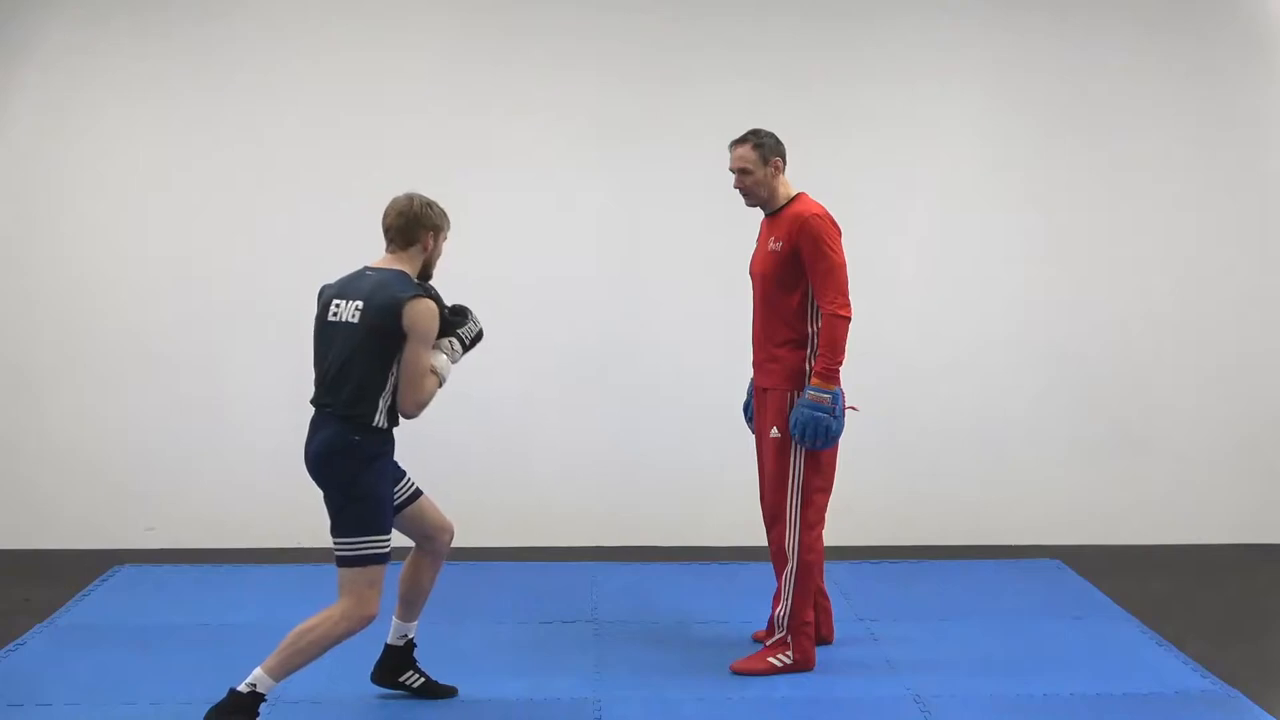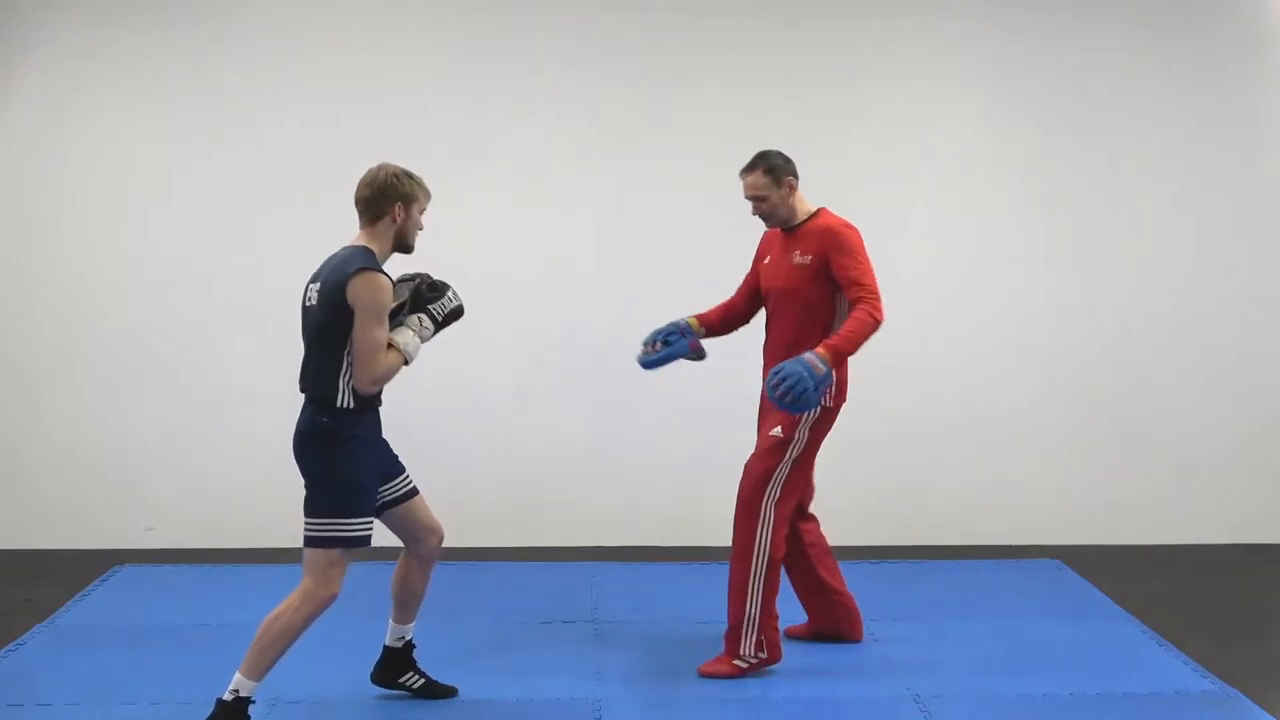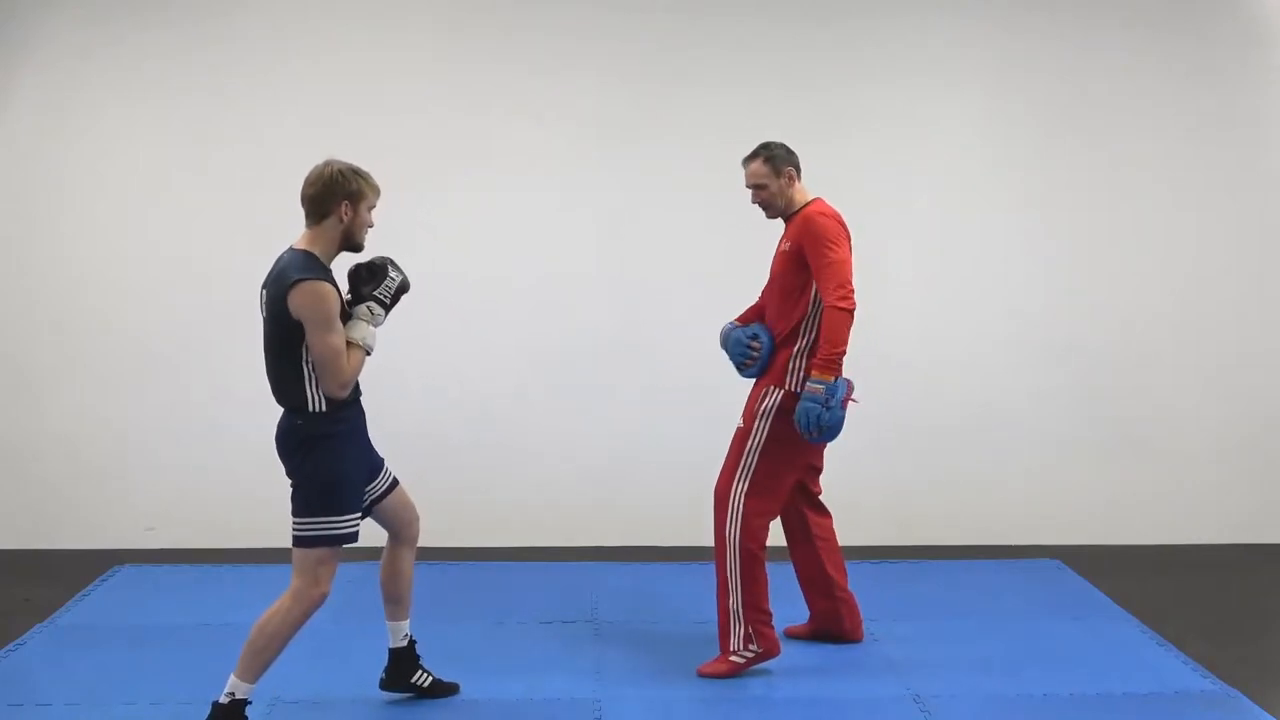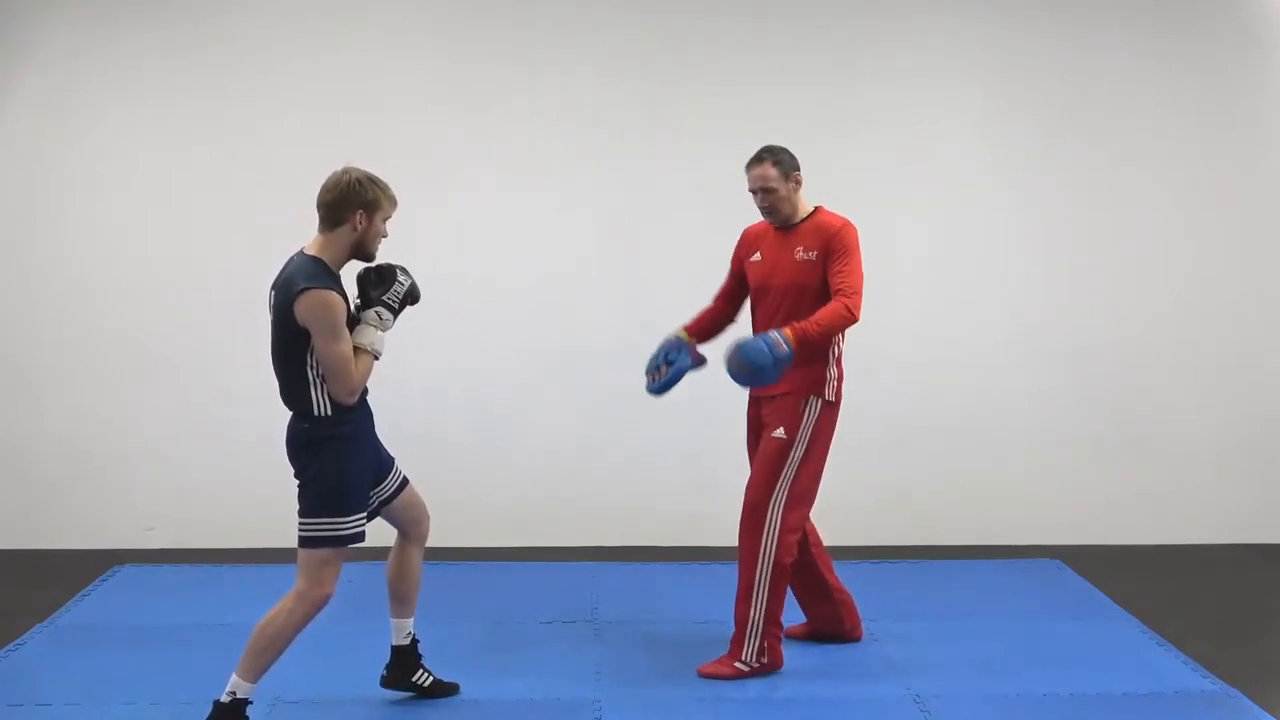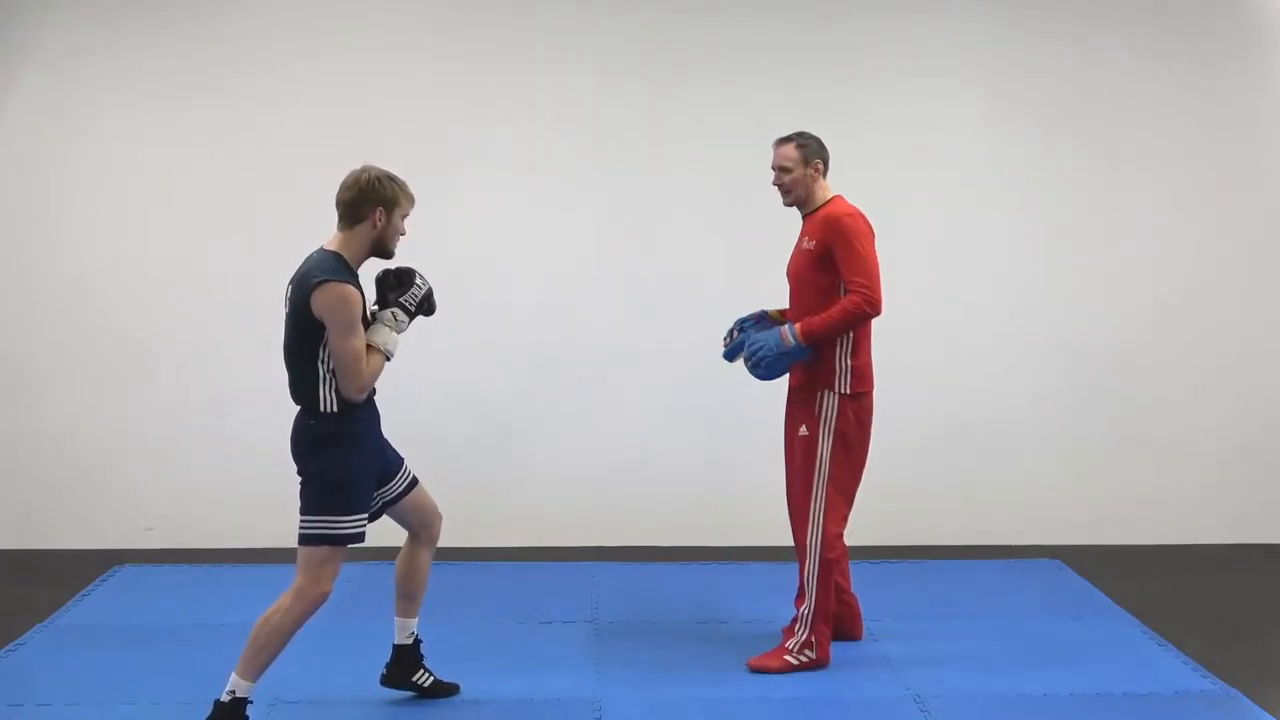
dt=1s
person 1, frame 1
left shoulder: (337, 289)
right shoulder: (418, 305)
right elbow: (410, 404)
right wrist: (451, 348)
left hip: (338, 439)
right hip: (356, 451)
left knee: (438, 536)
right knee: (358, 608)
left ankle: (396, 660)
person 1, frame 2
left shoulder: (335, 267)
right shoulder: (370, 279)
right elbow: (368, 378)
left wrist: (398, 315)
right wrist: (419, 326)
left hip: (354, 433)
right hip: (337, 438)
left knee: (427, 539)
right knee: (320, 589)
left ankle: (395, 660)
person 1, frame 3
left shoulder: (293, 267)
right shoulder: (311, 285)
right elbow: (337, 381)
left wrist: (355, 305)
right wrist: (369, 313)
left hip: (339, 433)
right hip: (321, 439)
left knee: (406, 525)
right knee: (311, 588)
left ankle: (401, 663)
person 1, frame 4
left shoulder: (306, 270)
right shoulder: (317, 292)
right elbow: (346, 387)
left wrist: (369, 310)
right wrist: (377, 318)
left hip: (349, 435)
right hip: (329, 443)
left knee: (415, 523)
right knee: (314, 590)
left ankle: (403, 662)
person 1, frame 5
left shoulder: (324, 269)
right shoulder: (335, 287)
right elbow: (356, 383)
left wrist: (386, 313)
right wrist: (393, 319)
left hip: (355, 432)
right hip: (333, 441)
left knee: (427, 524)
right knee: (313, 587)
left ankle: (404, 660)
person 2, frame 1
left shoulder: (810, 221)
right shoulder: (770, 224)
left elbow: (836, 310)
left wrist: (823, 387)
left hip: (801, 391)
right hip: (771, 387)
left knee: (794, 515)
right knee: (781, 509)
left ankle: (792, 642)
right ankle: (809, 619)
person 2, frame 2
left shoulder: (835, 235)
right shoulder: (772, 242)
left elbow: (869, 308)
right elbow: (744, 305)
left wrist: (823, 357)
right wrist: (692, 327)
left hip: (811, 392)
right hip: (783, 391)
left knee: (760, 502)
right knee: (788, 507)
left ankle: (752, 645)
right ankle: (836, 618)
person 2, frame 3
left shoulder: (818, 222)
right shoulder: (795, 228)
left elbow: (839, 302)
left wrist: (824, 376)
right wrist: (740, 328)
left hip: (792, 384)
right hip: (790, 381)
left knee: (739, 499)
right knee: (798, 500)
left ankle: (748, 639)
right ankle: (836, 618)
person 2, frame 4
left shoulder: (834, 232)
right shoulder: (753, 239)
left elbow: (847, 304)
right elbow: (726, 306)
left wrist: (788, 339)
right wrist: (684, 341)
left hip: (809, 393)
right hip: (768, 391)
left knee: (768, 509)
right knee: (784, 508)
left ankle: (755, 649)
right ankle: (834, 617)
person 2, frame 5
left shoulder: (842, 221)
right shoulder: (816, 224)
left elbow: (865, 300)
left wrist: (798, 336)
right wrist: (773, 321)
left hip: (837, 387)
right hip: (815, 385)
left knee: (817, 511)
right knee: (817, 506)
left ankle: (809, 639)
right ankle: (841, 616)
